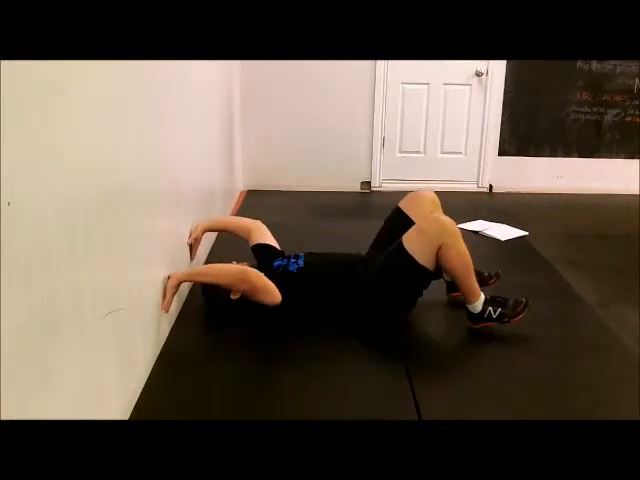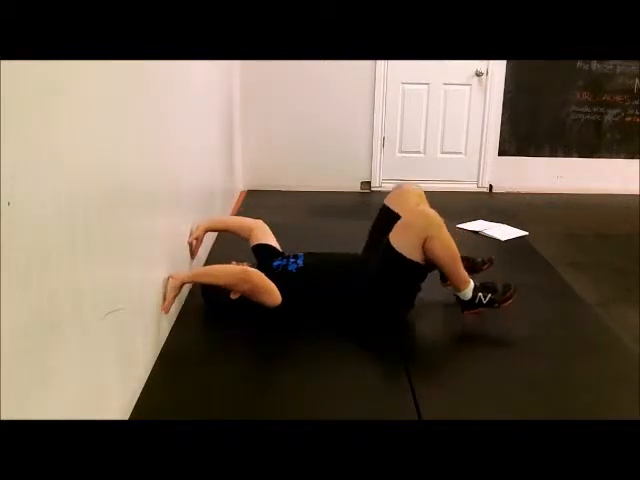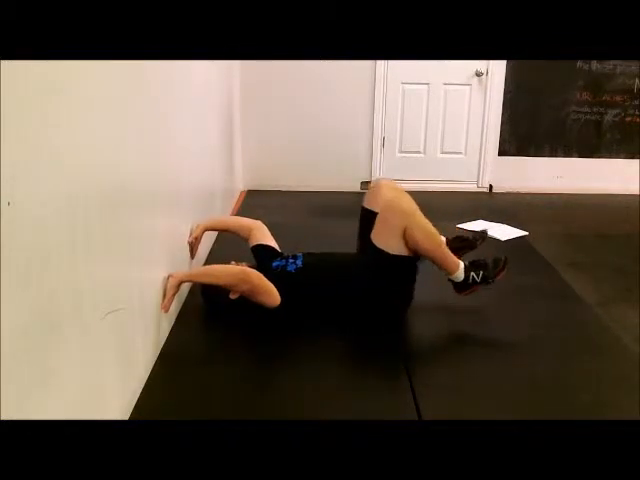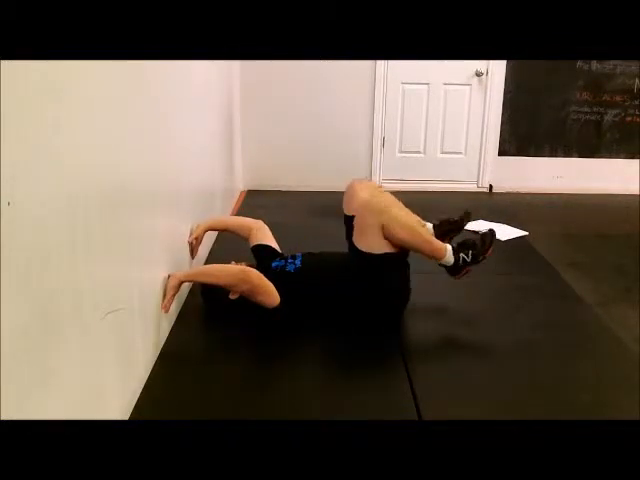
dt=0.2s
person 1, frame 1
left shoulder: (269, 263)
right shoulder: (267, 291)
left elbow: (254, 225)
right elbow: (243, 275)
left wrist: (204, 226)
right wrist: (182, 276)
left hip: (373, 266)
right hip: (382, 292)
left knee: (424, 200)
right knee: (440, 226)
left ankle: (459, 279)
right ankle: (480, 308)
person 1, frame 2
left shoulder: (270, 264)
right shoulder: (268, 294)
left elbow: (255, 226)
right elbow: (243, 277)
left wrist: (205, 226)
right wrist: (181, 277)
left hip: (370, 265)
right hip: (384, 293)
left knee: (407, 195)
right knee: (421, 215)
left ankle: (450, 265)
right ankle: (469, 295)
person 1, frame 3
left shoulder: (268, 263)
right shoulder: (268, 294)
left elbow: (254, 226)
right elbow: (243, 276)
left wrist: (204, 226)
right wrist: (181, 276)
left hip: (366, 268)
right hip: (383, 290)
left knee: (384, 189)
right knee: (394, 207)
left ankle: (445, 247)
right ankle: (462, 275)
person 1, frame 4
left shoulder: (269, 264)
right shoulder: (268, 297)
left elbow: (255, 226)
right elbow: (244, 275)
left wrist: (205, 225)
right wrist: (181, 276)
left hip: (367, 271)
right hip: (382, 290)
left knee: (359, 190)
right knee: (369, 206)
left ankle: (434, 233)
right ankle: (452, 258)
